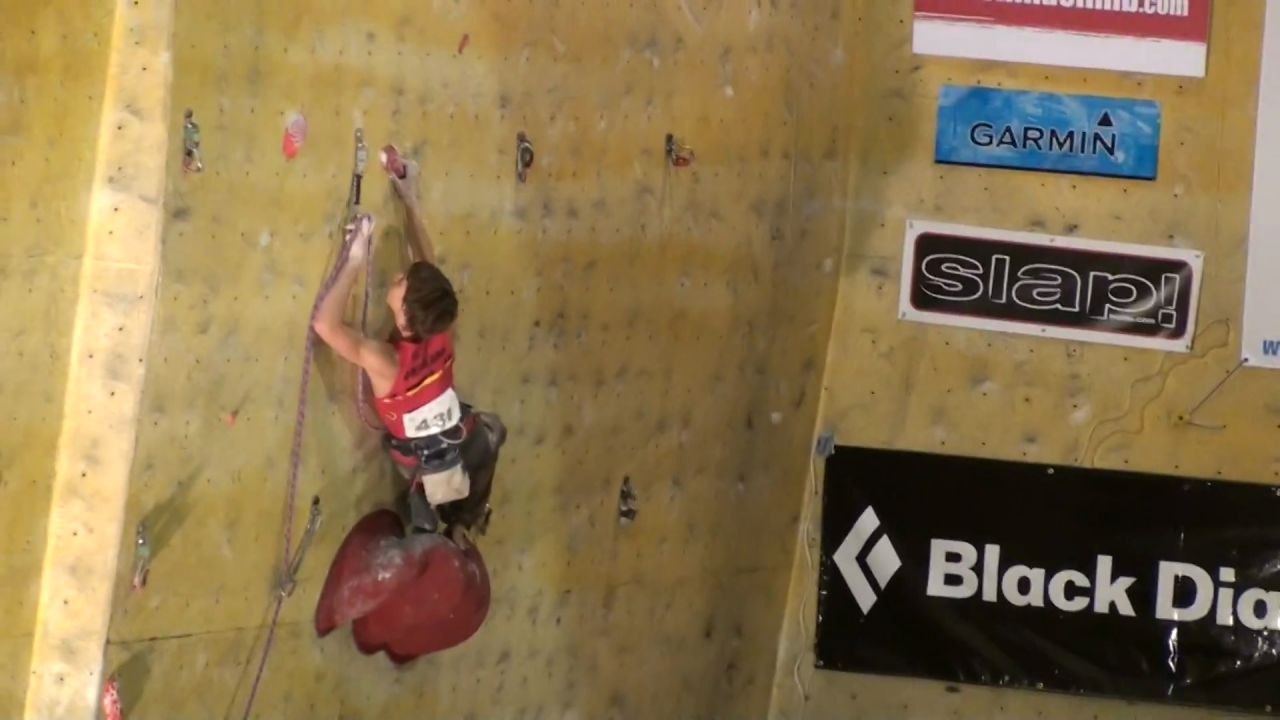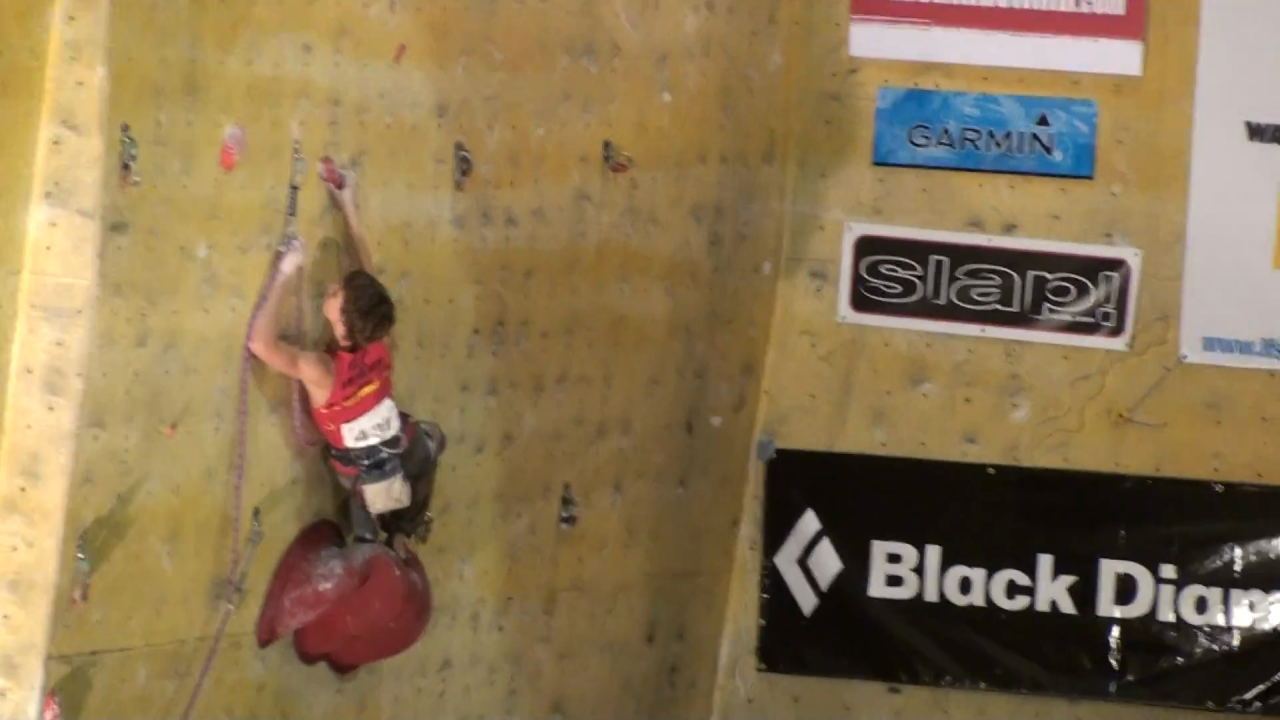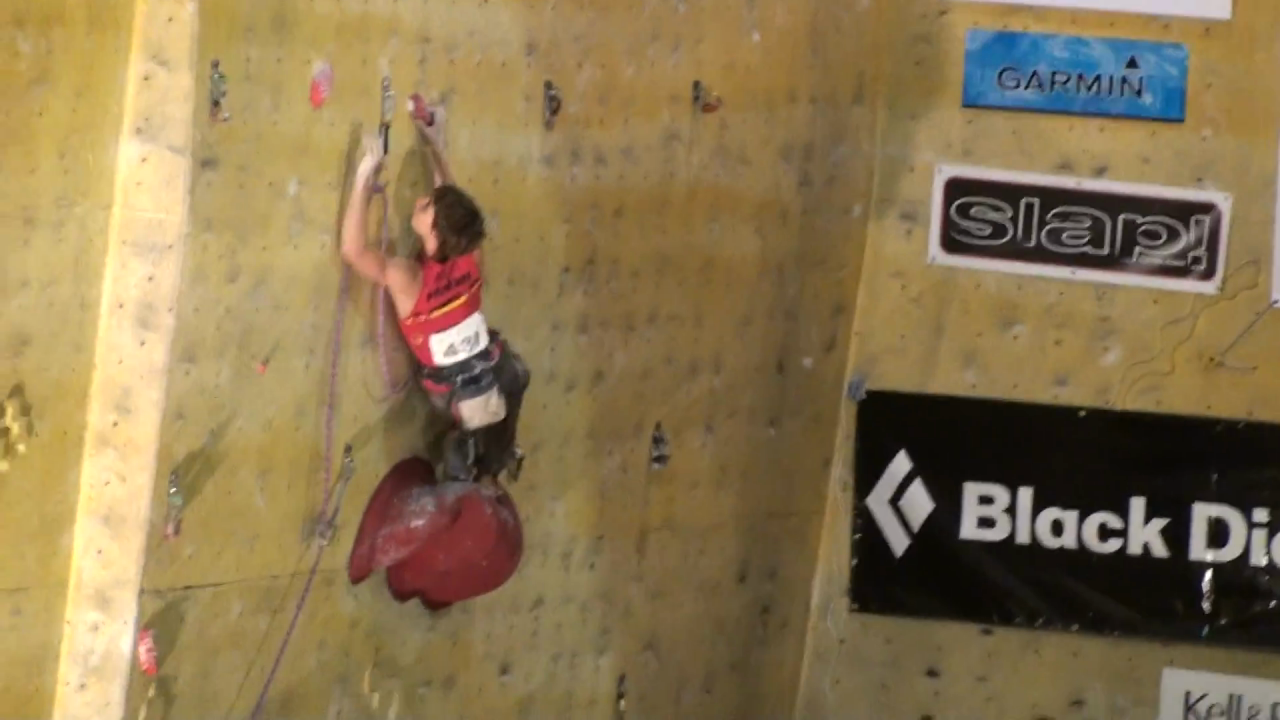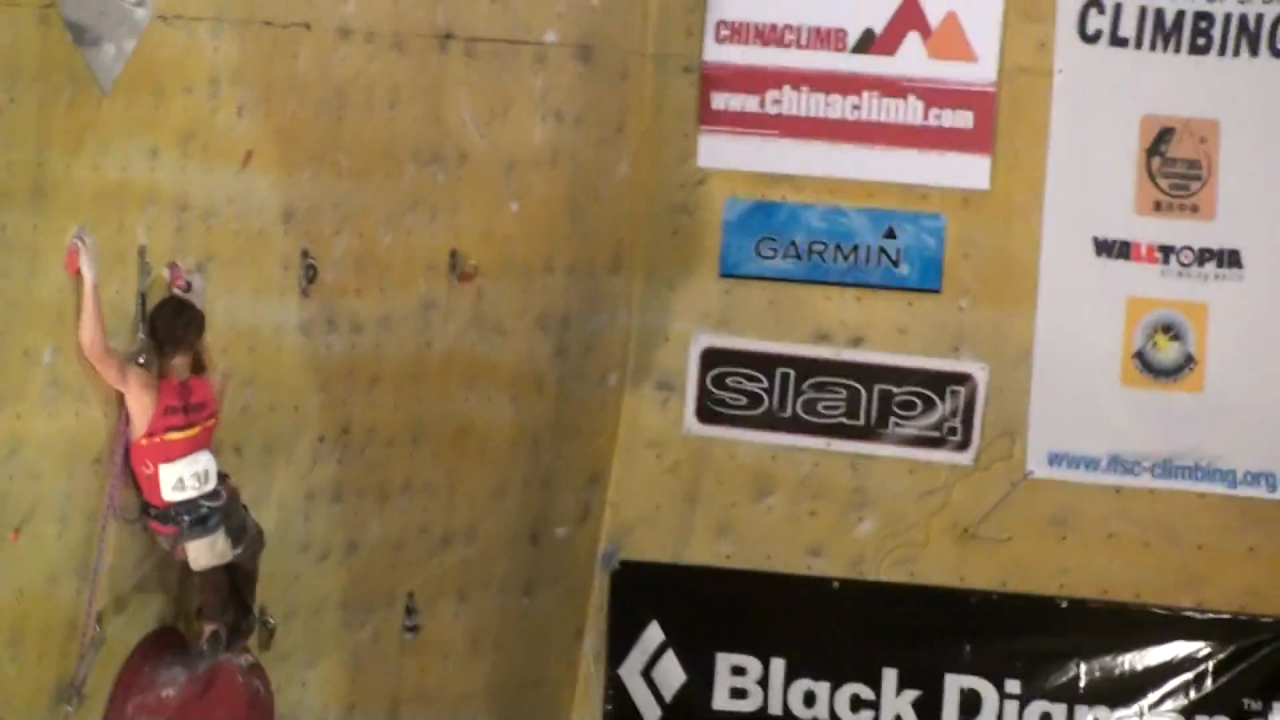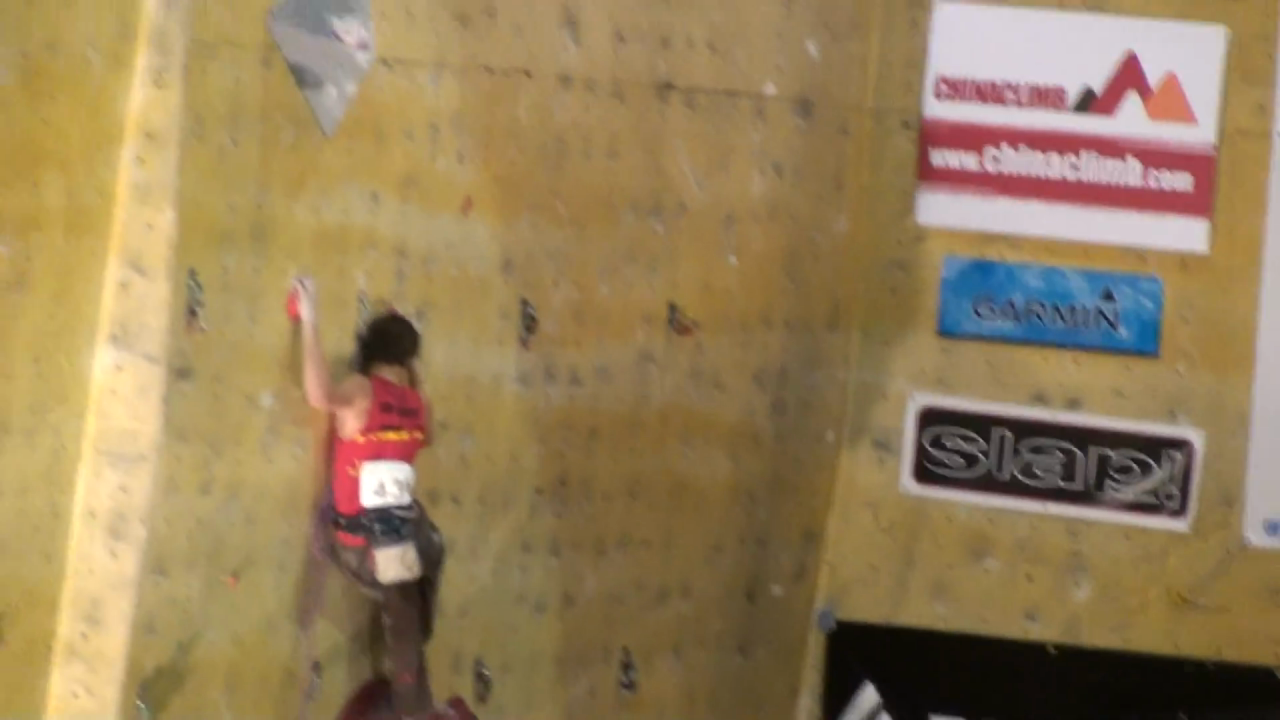
dt=1s
person 1, frame 1
left shoulder: (385, 362)
right shoulder: (442, 334)
left elbow: (325, 324)
right elbow: (426, 264)
left wrist: (356, 259)
right wrist: (410, 200)
left hip: (429, 470)
right hip: (466, 448)
right knee: (492, 427)
right ankle: (464, 520)
person 1, frame 2
left shoulder: (321, 371)
right shoulder: (379, 342)
left elbow: (260, 342)
right elbow: (365, 275)
left wrist: (284, 274)
right wrist: (348, 209)
left hip: (367, 479)
right hip: (407, 456)
right knee: (431, 436)
right ankle: (405, 529)
person 1, frame 3
left shoulder: (407, 279)
right shoulder: (469, 256)
left elbow: (352, 249)
right elbow: (454, 201)
left wrist: (365, 174)
right wrist: (435, 146)
left hip: (459, 395)
right hip: (499, 375)
right ankle: (494, 467)
person 1, frame 4
left shoulder: (141, 389)
right shoulder: (211, 387)
left elbow: (93, 348)
left wrist: (90, 278)
right wrist: (182, 298)
left hip: (180, 529)
right hip: (224, 521)
right knee: (251, 541)
left ankle: (215, 622)
right ankle: (239, 627)
person 1, frame 5
left shoulder: (360, 392)
right shoulder: (419, 404)
left elbow: (319, 394)
left wrist: (309, 321)
right wrist: (409, 367)
left hip: (358, 543)
right hip: (408, 533)
left knee: (400, 609)
